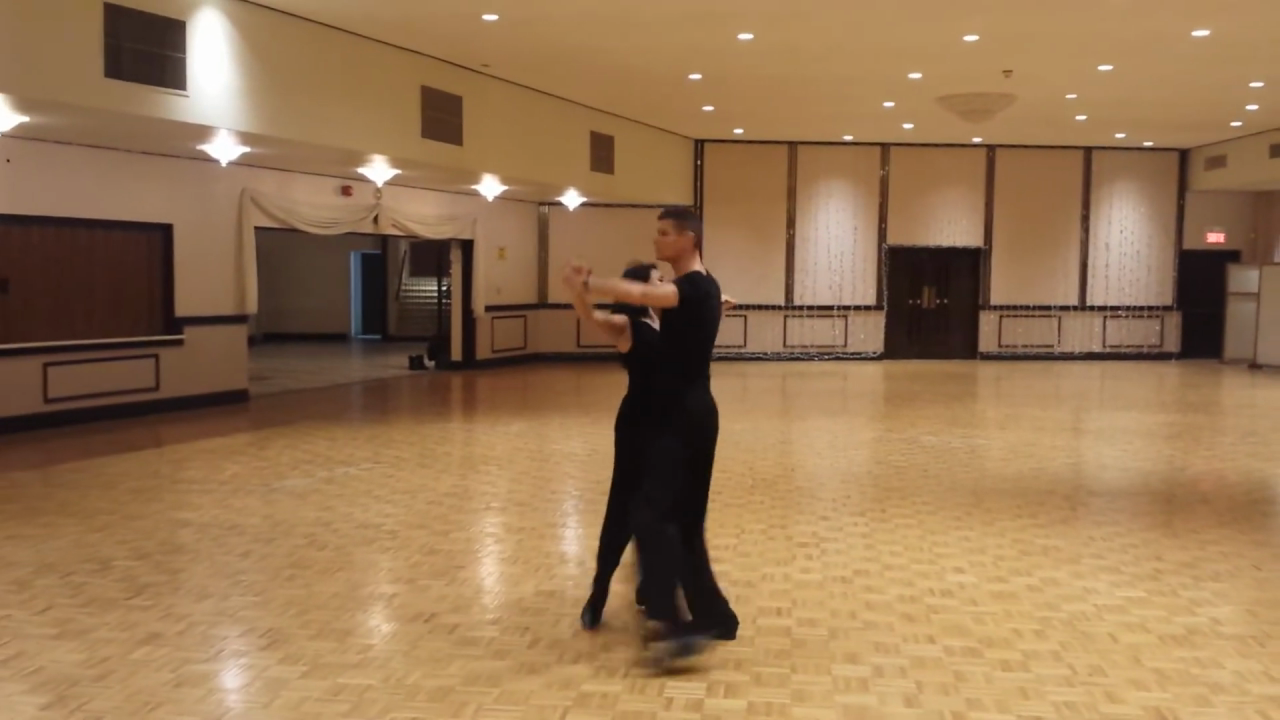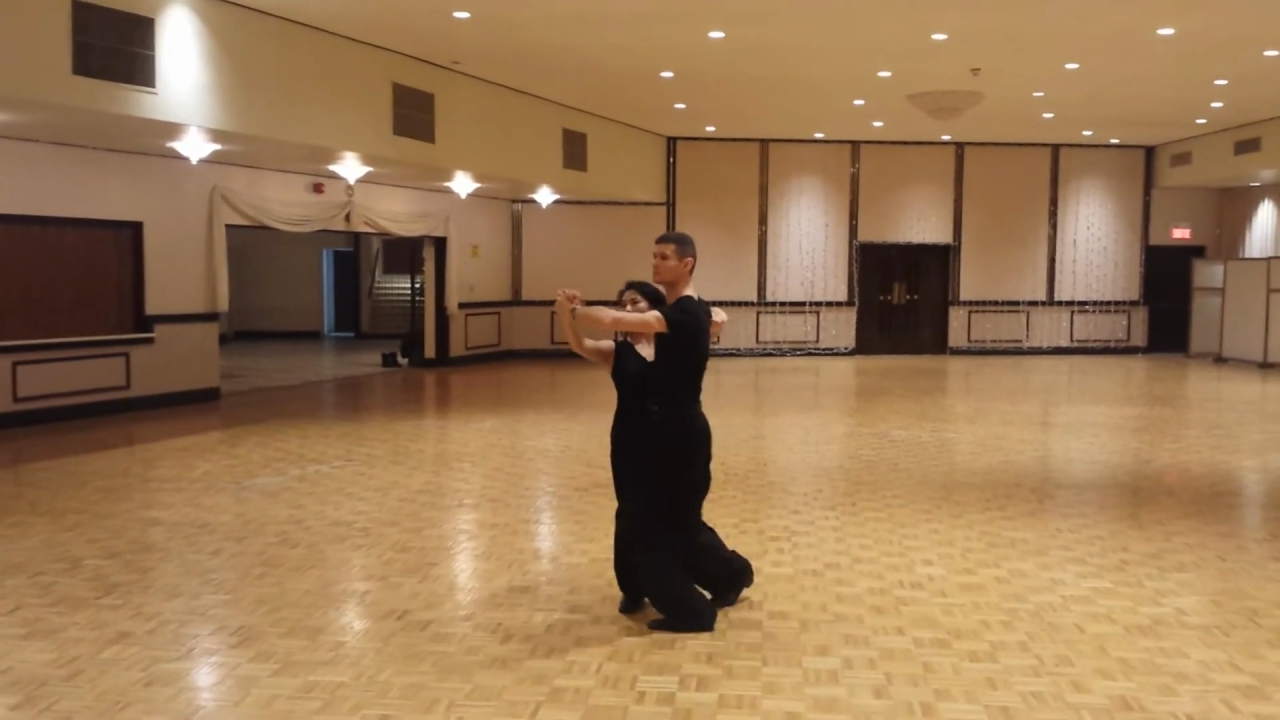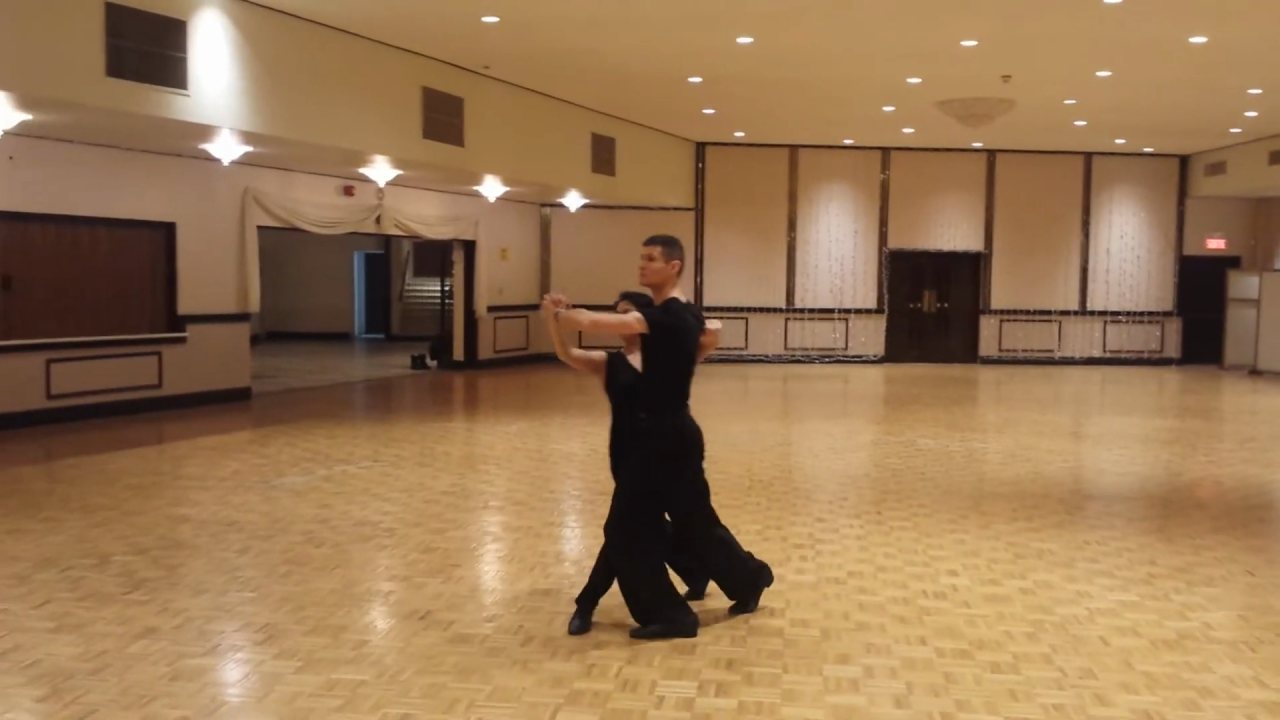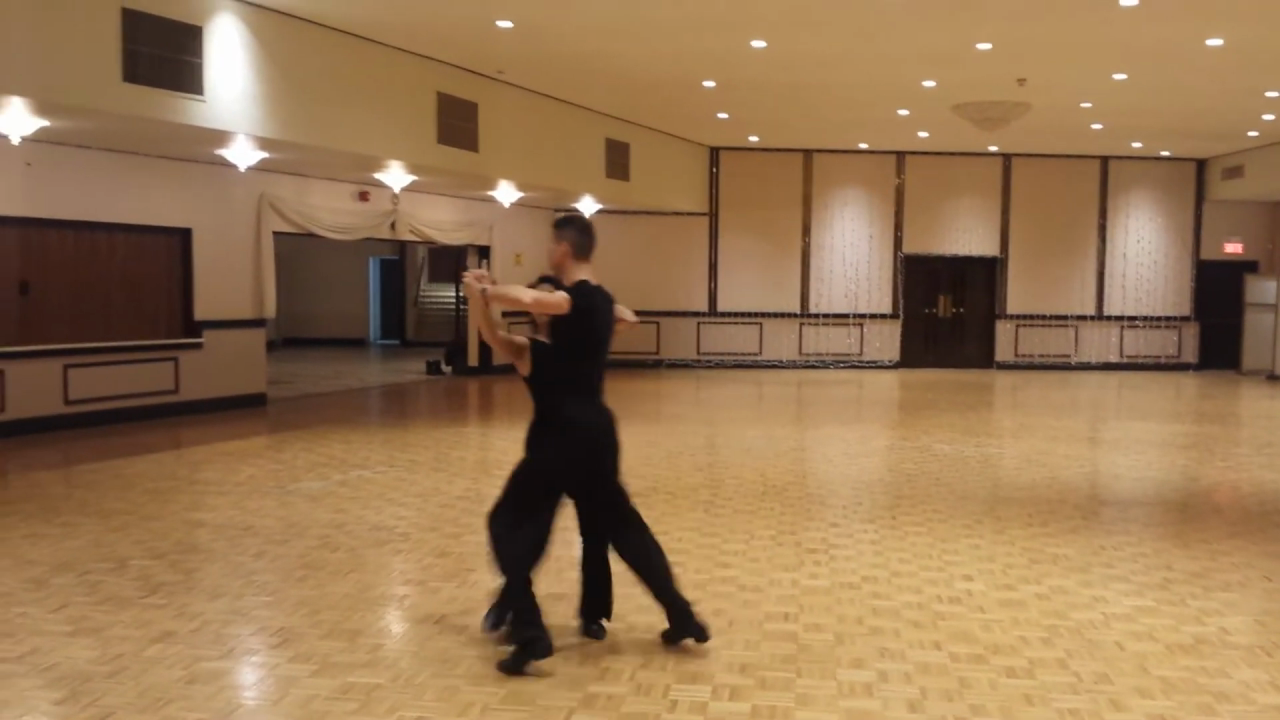
dt=0.4s
person 1, frame 1
left shoulder: (694, 289)
right shoulder: (704, 287)
left elbow: (639, 294)
left wrist: (588, 283)
left hip: (684, 417)
right hip: (690, 413)
left knee: (651, 517)
right knee: (683, 522)
left ankle: (678, 625)
right ankle: (712, 616)
person 1, frame 2
left shoulder: (685, 313)
right shoulder: (690, 311)
left elbow: (618, 321)
left wrist: (576, 311)
left hip: (681, 433)
right hip: (669, 430)
left knee: (678, 528)
person 1, frame 3
left shoulder: (669, 317)
right shoulder: (685, 315)
left elbow: (598, 323)
right elbow: (709, 332)
left wrist: (560, 313)
left hip: (669, 438)
right hip: (659, 435)
left knee: (697, 526)
right knee: (634, 529)
left ankle: (742, 583)
person 1, frame 4
left shoulder: (578, 298)
right shoulder: (599, 300)
left elbow: (527, 300)
left wrist: (486, 291)
left hip: (569, 427)
right hip: (594, 424)
left knee: (511, 525)
right knee: (621, 525)
left ankle: (530, 636)
right ankle: (682, 617)
person 2, frame 1
right shoulder: (627, 325)
right elbow: (590, 317)
right wrist: (579, 291)
right hip: (636, 426)
right knee: (622, 510)
right ankle: (597, 595)
person 2, frame 2
right shoulder: (616, 351)
left elbow: (717, 323)
right elbow: (578, 345)
left wrist: (715, 317)
right wrist: (566, 313)
right hip: (630, 444)
right knee: (632, 518)
right ankle: (634, 587)
person 2, frame 3
right shoulder: (608, 362)
left elbow: (711, 336)
right elbow: (566, 354)
left wrist: (708, 330)
right wrist: (552, 318)
right hip: (628, 455)
person 2, frame 4
right shoulder: (525, 349)
left elbow: (624, 318)
right elbow: (491, 335)
left wrist: (621, 316)
right wrist: (479, 297)
left knee: (595, 531)
left ankle: (592, 612)
right ankle: (505, 605)
